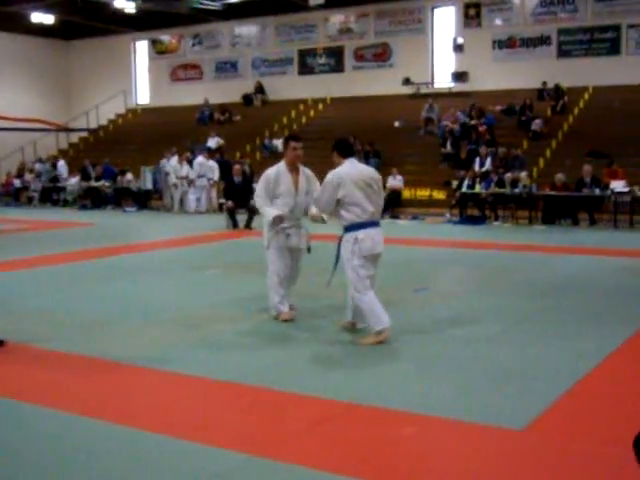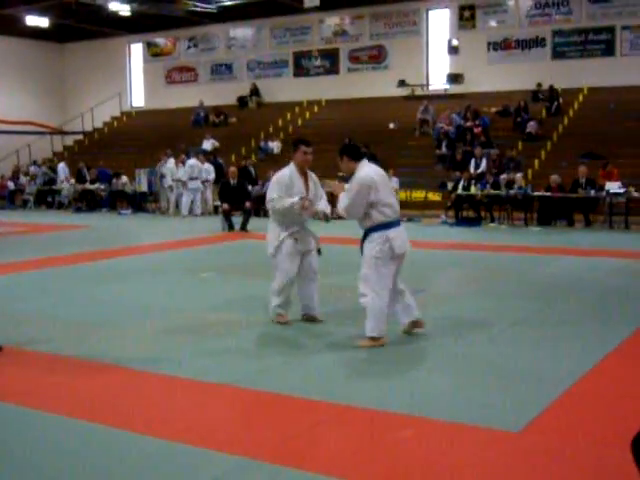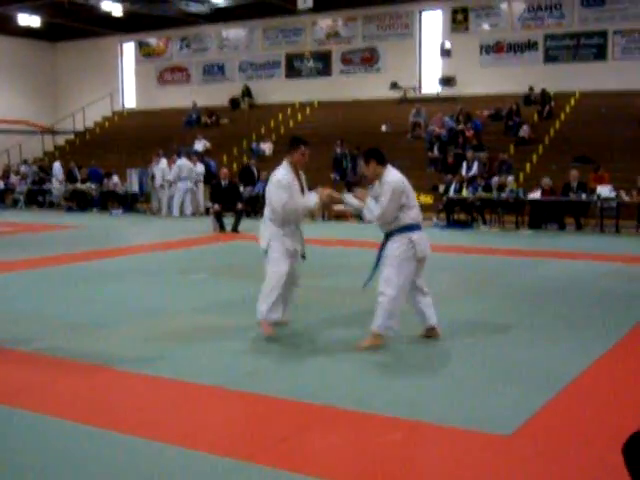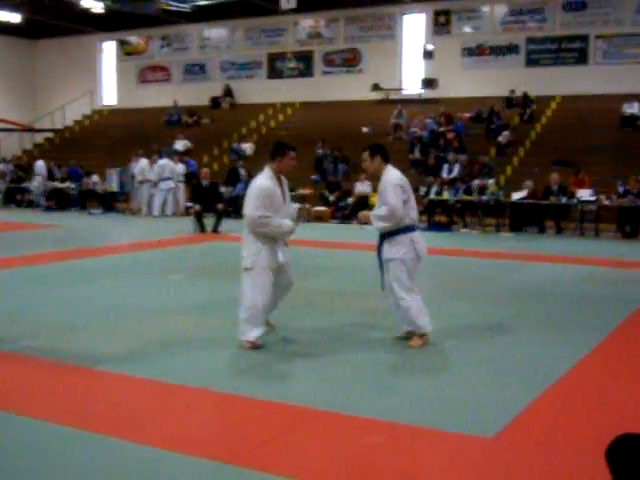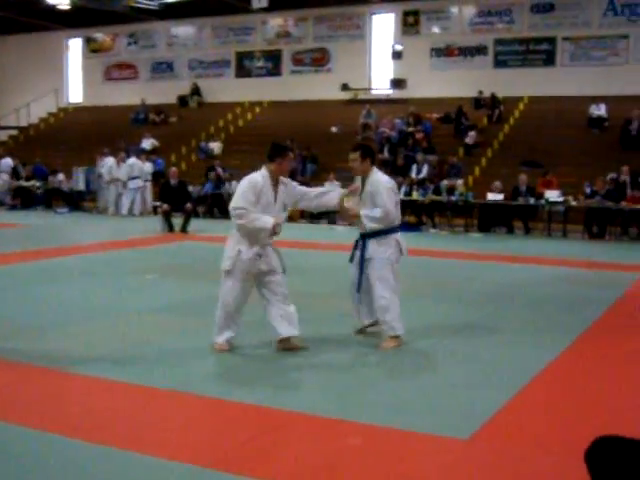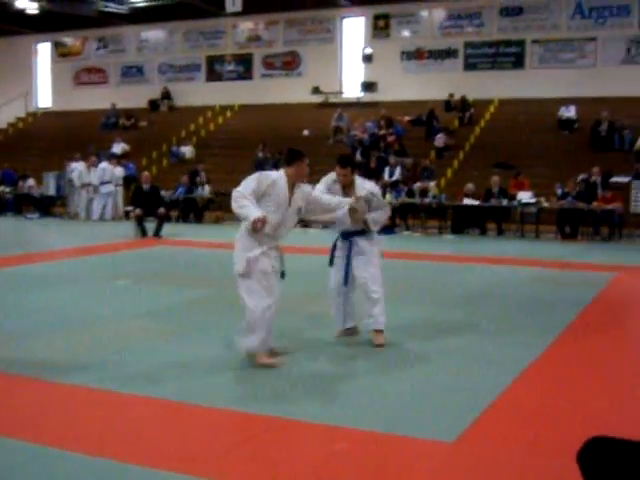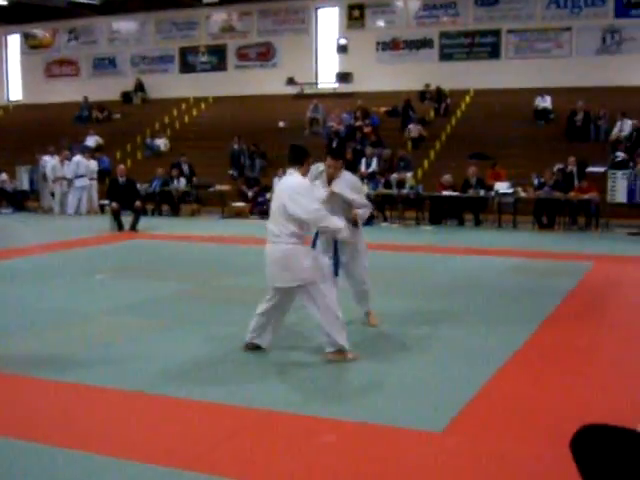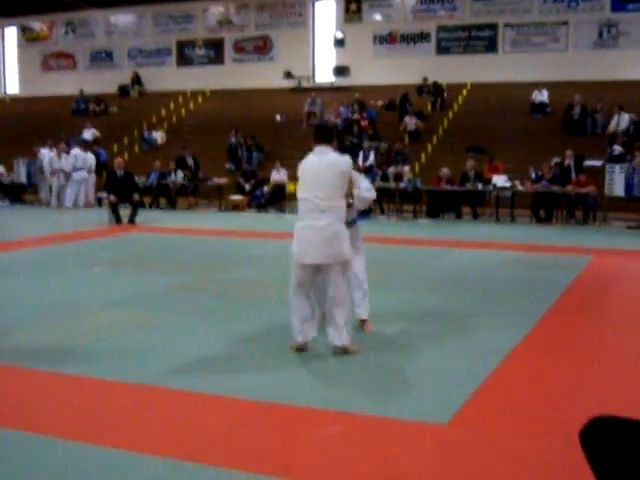
dt=0.3s
person 1, frame 1
left shoulder: (308, 175)
right shoulder: (272, 173)
right elbow: (261, 199)
left wrist: (316, 212)
right wrist: (273, 215)
left hip: (296, 227)
right hip: (277, 227)
left knee: (293, 269)
right knee: (278, 270)
left ankle: (283, 300)
right ankle: (280, 308)
person 1, frame 2
left shoulder: (313, 177)
right shoulder: (282, 176)
left elbow: (321, 199)
right elbow: (272, 204)
left wrist: (322, 210)
right wrist: (296, 202)
left hip: (302, 231)
right hip: (282, 231)
left knee: (310, 272)
right knee: (287, 273)
left ankle: (309, 311)
right ankle: (278, 310)
person 1, frame 3
left shoulder: (299, 174)
right shoulder: (280, 177)
right elbow: (286, 208)
left wrist: (317, 199)
right wrist: (316, 198)
left hip: (292, 231)
right hip: (276, 231)
left knee: (290, 276)
right knee: (278, 274)
left ankle: (276, 313)
right ankle: (266, 317)
person 1, frame 4
left shoulder: (282, 181)
right shoulder: (261, 185)
right elbow: (256, 220)
left wrist: (297, 210)
right wrist: (287, 226)
left hip: (277, 243)
right hip: (259, 245)
left knee: (284, 282)
right knee: (258, 290)
left ankle: (260, 316)
right ankle: (248, 334)
person 1, frame 5
left shoulder: (286, 185)
right shoulder: (251, 182)
left elbow: (311, 197)
right elbow: (239, 211)
left wrist: (340, 195)
right wrist: (267, 223)
left hip: (265, 249)
right hip: (243, 248)
left knee: (277, 292)
right knee: (233, 297)
left ankle: (286, 337)
right ankle: (221, 337)
person 1, frame 6
left shoulder: (303, 191)
right shoulder: (267, 179)
left elbow: (324, 204)
right elbow: (240, 195)
left wrist: (348, 205)
right wrist: (254, 216)
left hip: (268, 248)
right hip: (252, 247)
left knee: (265, 299)
right knee: (264, 299)
left ankle: (262, 345)
right ankle: (254, 348)
person 1, frame 7
left shoulder: (287, 182)
right shoulder: (301, 185)
right elbow: (313, 213)
right wrist: (340, 226)
left hip: (277, 249)
right hip: (290, 251)
left knee: (277, 300)
right knee: (324, 298)
left ankle: (254, 339)
right ankle: (336, 348)
person 1, frame 8
left shoulder: (304, 164)
right shoulder: (344, 162)
left hip: (305, 230)
right hip: (332, 230)
left knee: (302, 288)
right knee: (338, 289)
left ankle: (302, 338)
right ankle: (340, 340)
person 2, frame 1
left shoulder: (336, 175)
right shoulder: (373, 173)
left elbow: (321, 205)
left hip: (356, 236)
right hip: (375, 232)
left knee: (359, 287)
right knee: (363, 282)
left ankle: (381, 329)
right ankle: (355, 320)
person 2, frame 2
left shoulder: (362, 178)
right shoulder: (373, 171)
left elbow: (351, 210)
left wrist: (340, 193)
right wrist: (345, 191)
left hip: (381, 237)
right hip: (394, 233)
left knee: (372, 288)
right knee: (391, 283)
left ankle: (375, 335)
right ankle: (412, 318)
person 2, frame 3
left shoulder: (392, 182)
right shoulder: (386, 179)
left elbow: (382, 215)
right elbow: (374, 200)
left wrist: (366, 200)
right wrist: (345, 197)
left hip: (404, 240)
right hip: (408, 238)
left knee: (390, 288)
right knee: (415, 286)
left ankle: (378, 334)
right ankle: (431, 326)
person 2, frame 4
left shoulder: (391, 180)
right shoulder: (388, 178)
left elbow: (393, 212)
left wrist: (370, 216)
right wrist: (374, 216)
left hip: (401, 242)
right hip: (396, 241)
left knee: (404, 289)
right knee: (397, 288)
left ankle: (422, 331)
right ankle: (410, 328)
person 2, frame 5
left shoulder: (382, 183)
right shoulder: (362, 180)
left elbow: (386, 214)
right elbow: (366, 207)
left wrist: (360, 214)
right wrist: (352, 211)
left hip: (384, 242)
right hip: (369, 241)
left knee: (384, 289)
right knee: (360, 284)
left ankle: (394, 334)
right ankle: (369, 319)
person 2, frame 6
left shoulder: (369, 188)
right shoulder: (331, 181)
left elbow: (384, 210)
right elbow: (318, 196)
left wrist: (367, 219)
left hip: (365, 242)
right hip: (344, 242)
left knee: (371, 285)
right knee: (338, 286)
left ankle: (378, 329)
right ankle: (348, 326)
person 2, frame 7
left shoulder: (352, 182)
right shoulder: (318, 173)
left elbow: (366, 207)
left wrist: (356, 215)
left hip: (348, 232)
right hip: (325, 232)
left knee: (358, 275)
left ankle: (368, 311)
person 2, frame 8
left shoulder: (356, 178)
left elbow: (369, 194)
left wrist: (355, 195)
left hip: (350, 231)
left knee: (358, 275)
left ankle: (363, 317)
